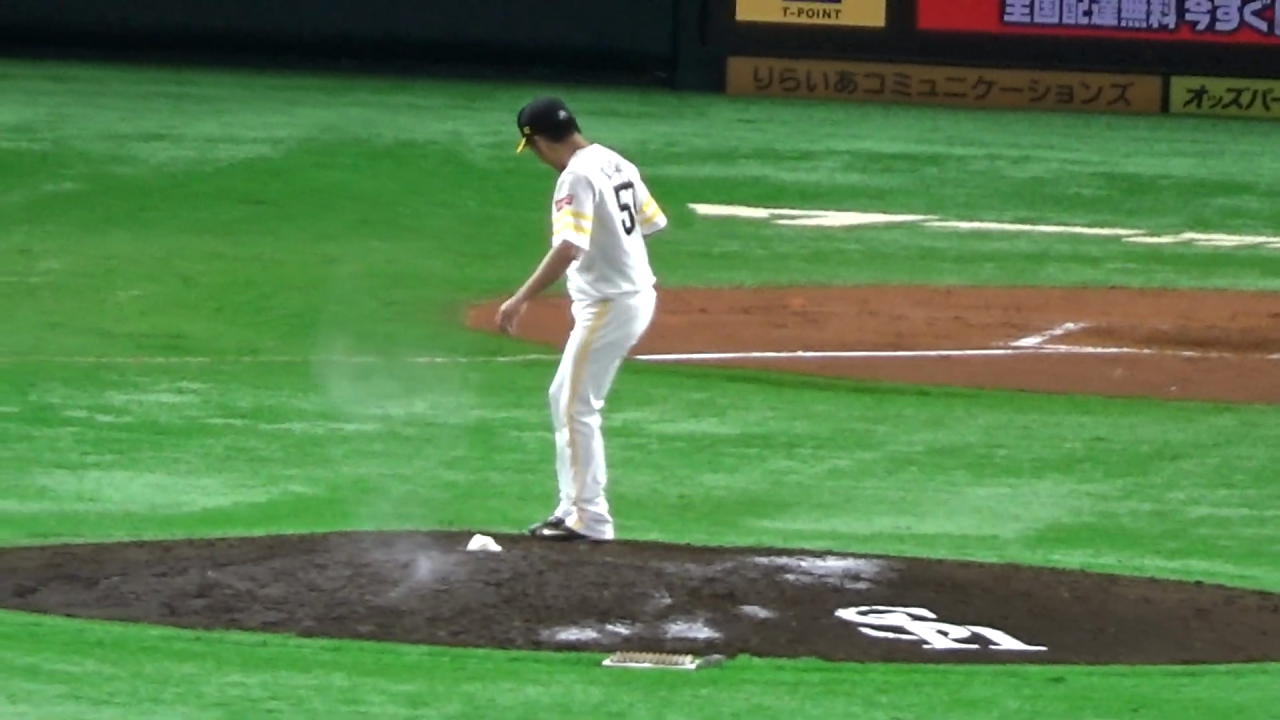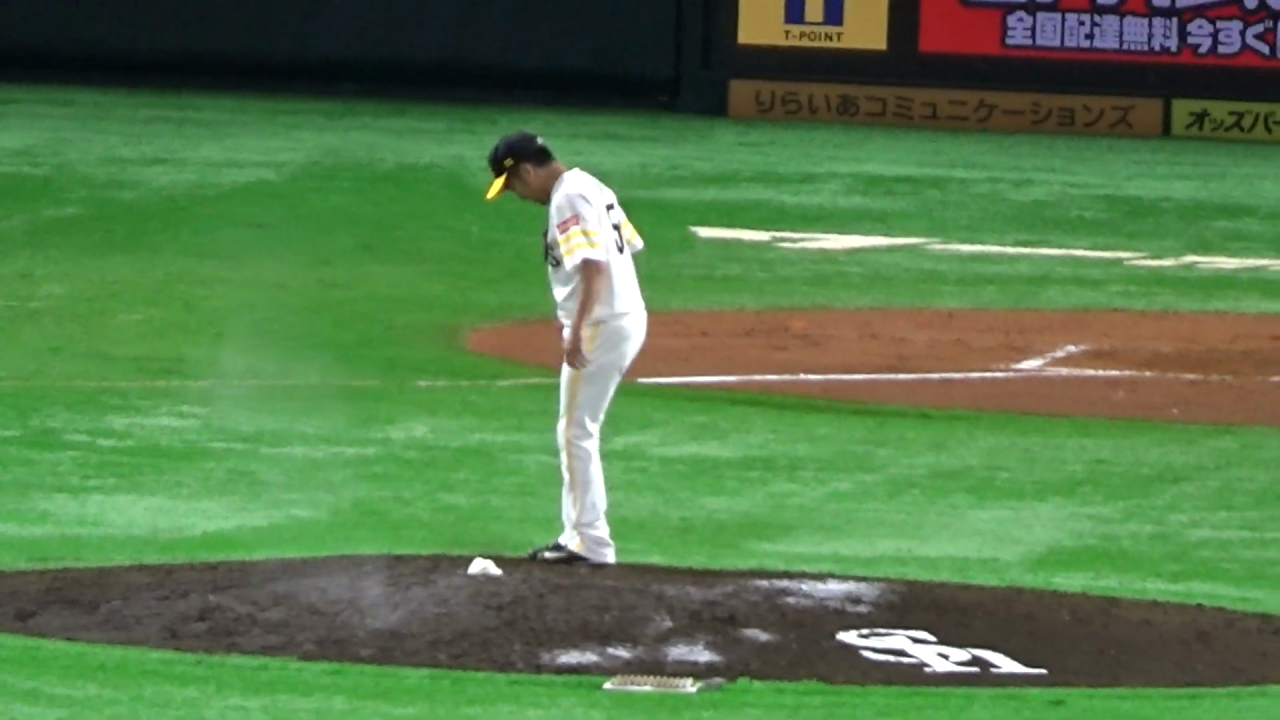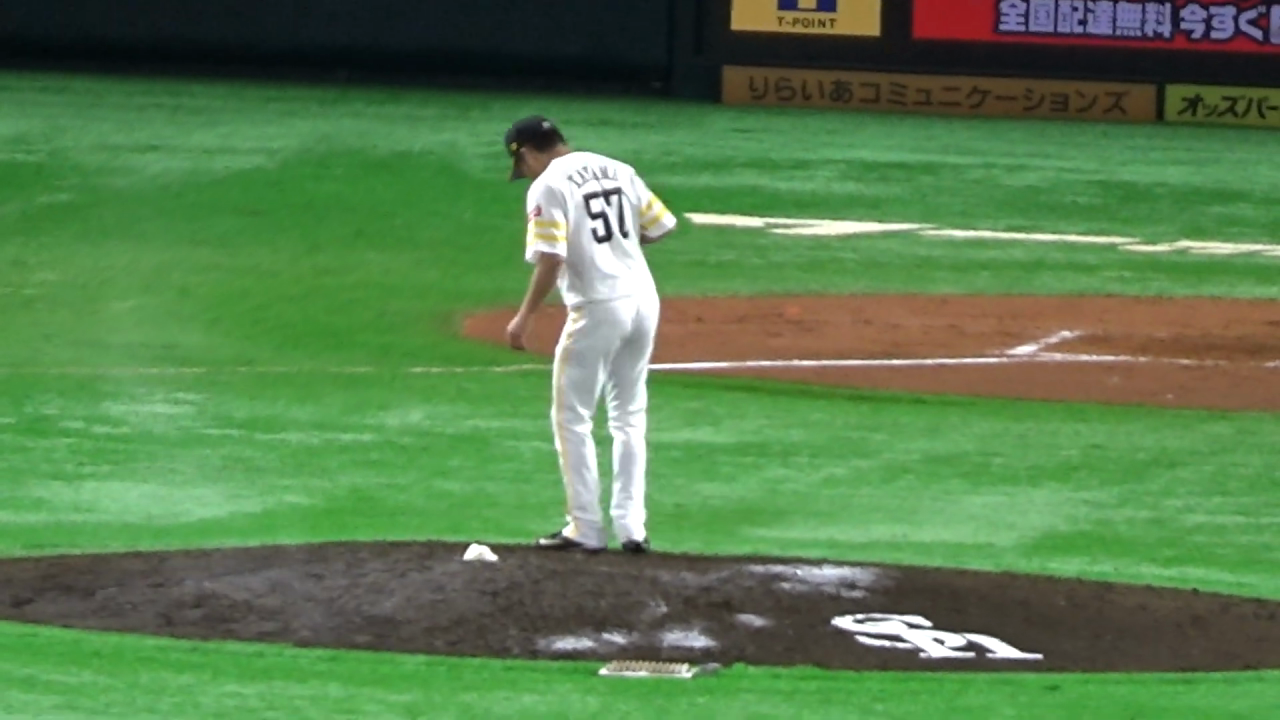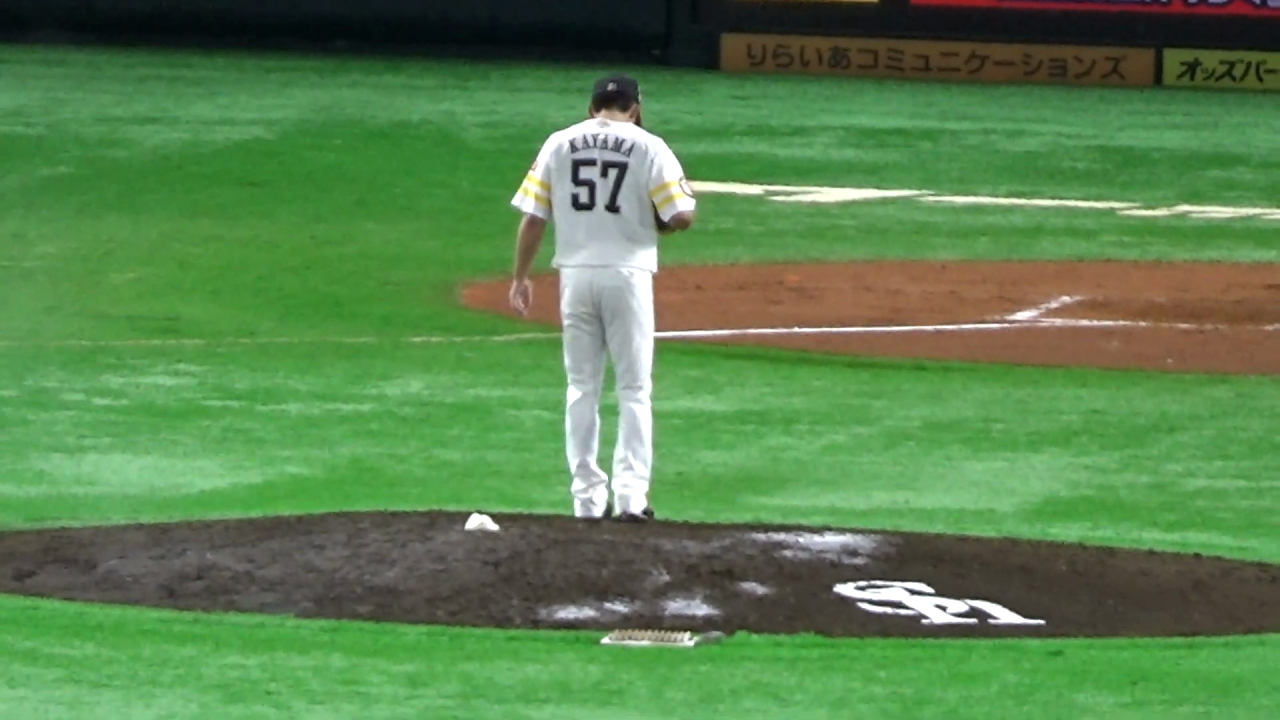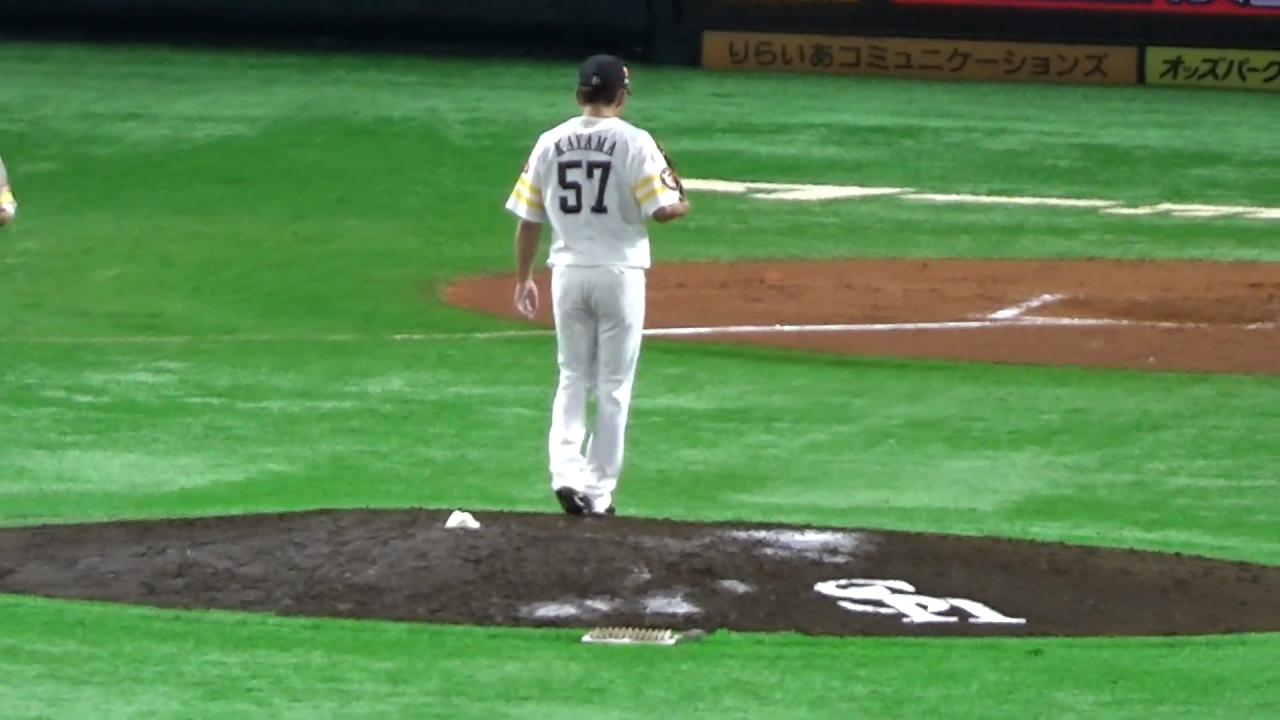
dt=0.7s
person 1, frame 1
left shoulder: (576, 175)
right shoulder: (618, 164)
left elbow: (567, 250)
right elbow: (653, 223)
left wrist: (521, 298)
left hip: (610, 305)
right hip: (634, 298)
left knee: (579, 410)
right knee: (565, 398)
left ankle: (591, 519)
right ankle: (574, 508)
person 1, frame 2
left shoulder: (566, 198)
right shoulder: (592, 186)
left elbow: (592, 267)
right elbow: (631, 245)
left wrist: (574, 329)
left hip: (604, 325)
right hip: (628, 319)
left knee: (576, 433)
right knee: (583, 430)
left ankle: (590, 542)
right ankle: (579, 532)
person 1, frame 3
left shoulder: (548, 186)
right shoulder: (617, 169)
left elbow: (551, 261)
right elbow: (661, 227)
left wrist: (525, 316)
left hip: (597, 310)
right hip: (643, 303)
left knee: (570, 418)
right knee: (629, 414)
left ankle: (585, 529)
right ankle: (631, 523)
person 1, frame 4
left shoulder: (559, 143)
right shoulder: (649, 146)
left elbow: (533, 217)
right elbow: (681, 217)
left wrist: (520, 276)
right wrist: (659, 224)
left hip: (576, 275)
right hip: (627, 275)
left knee: (582, 389)
right knee: (634, 388)
left ankle: (589, 498)
right ankle: (630, 491)
person 1, frame 5
left shoulder: (549, 142)
right shoulder: (634, 141)
left elbow: (528, 220)
right elbow: (661, 210)
left wrist: (523, 279)
right wrist: (682, 205)
left hip: (568, 274)
right hip: (618, 274)
left knee: (573, 381)
right knee: (613, 387)
left ankle: (567, 475)
right ankle: (597, 492)
